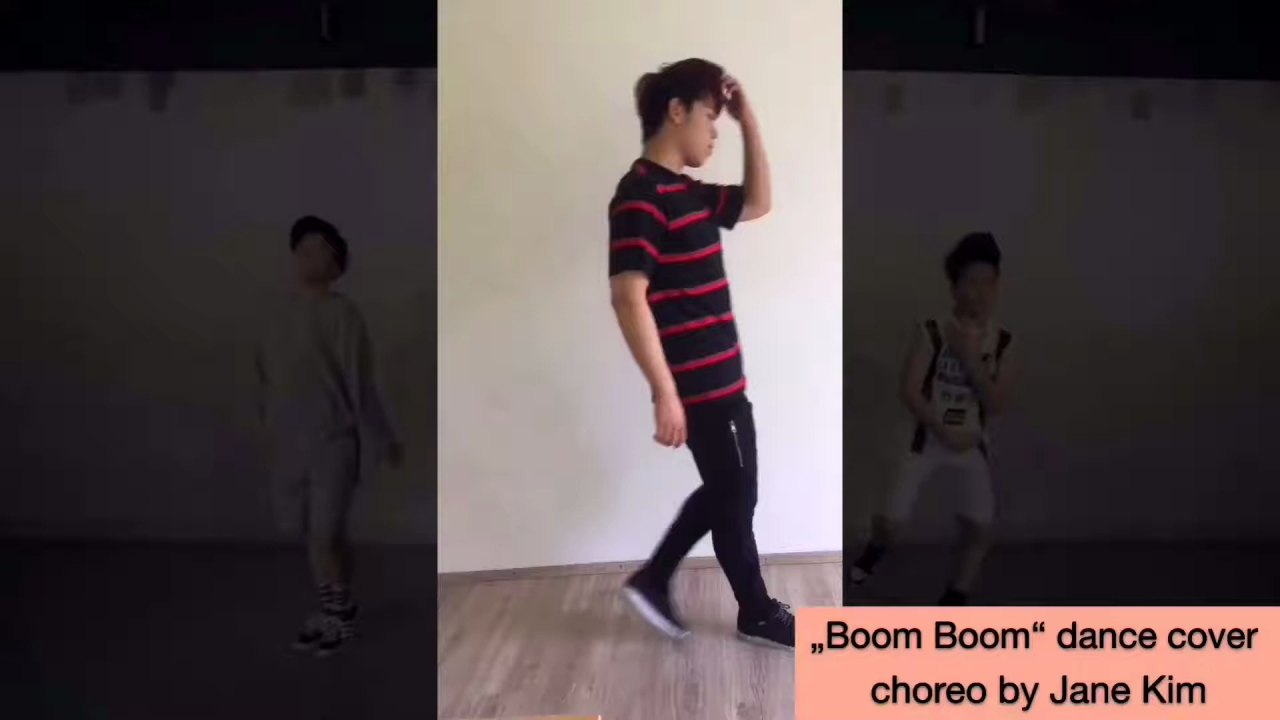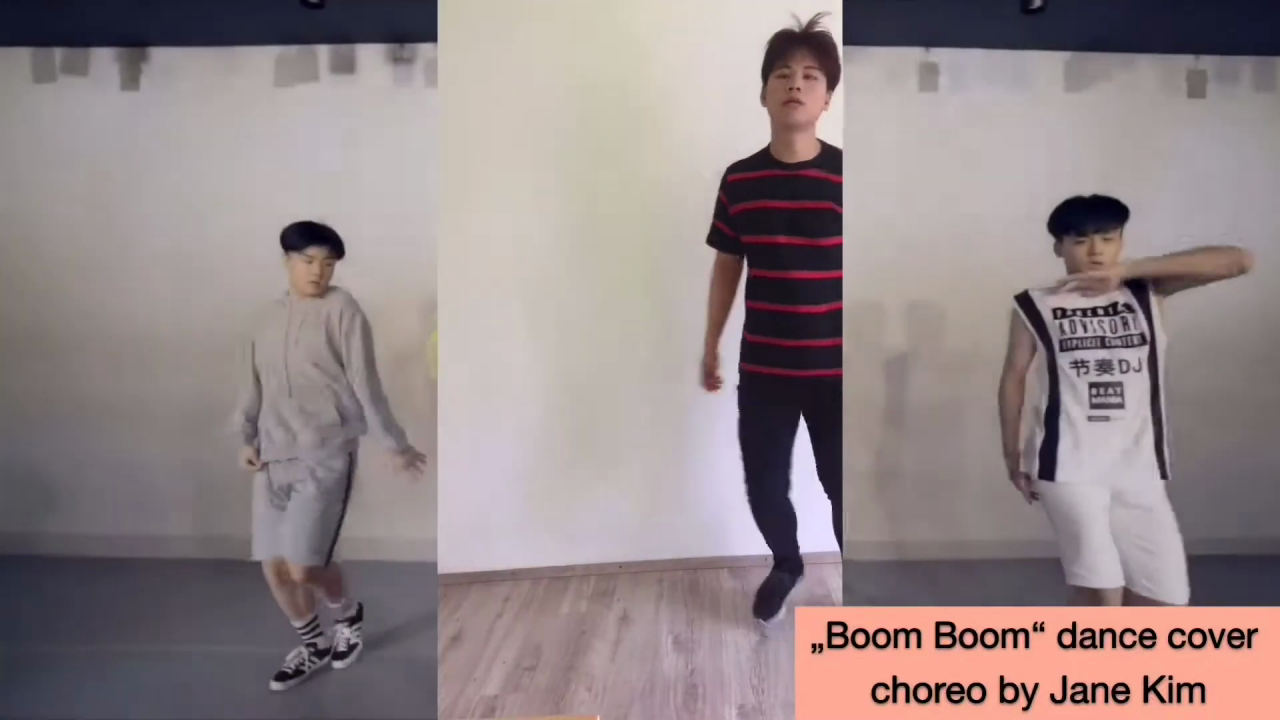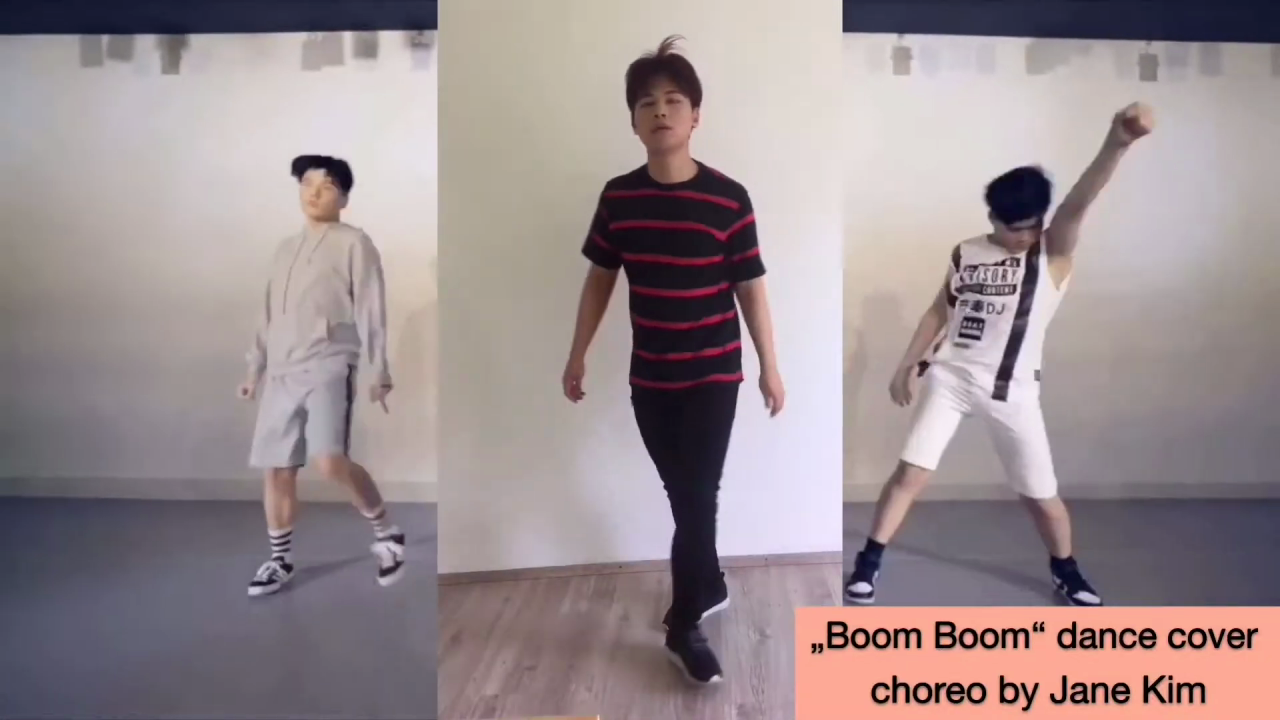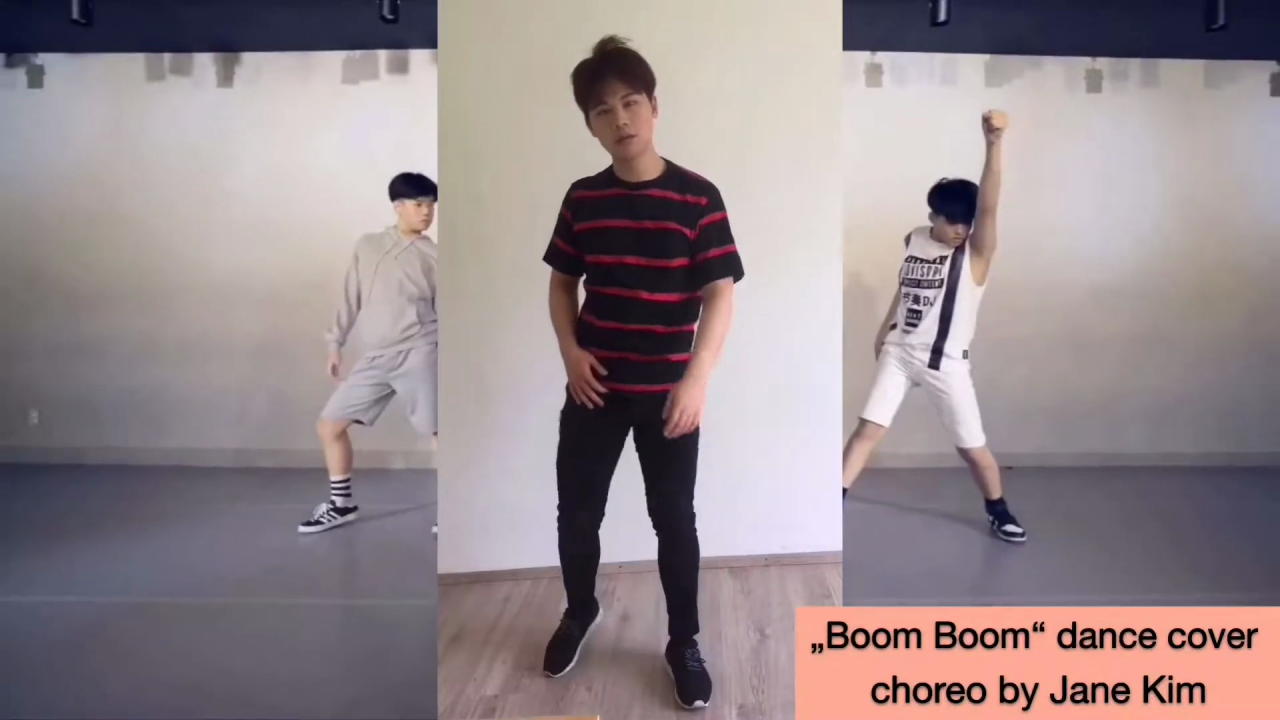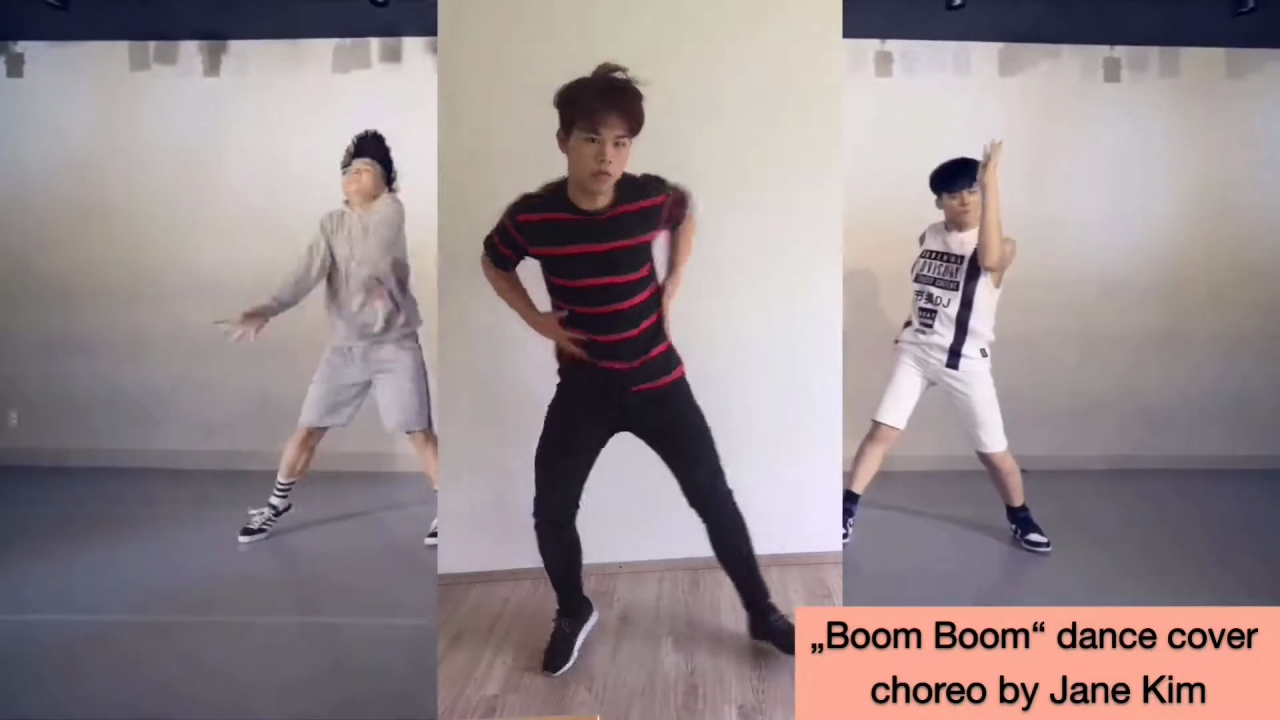
dt=1s
person 1, frame 1
left shoulder: (688, 192)
right shoulder: (641, 194)
left elbow: (759, 201)
right elbow: (628, 297)
left wrist: (748, 118)
right wrist: (662, 390)
left hip: (720, 377)
right hip: (701, 384)
left knee: (727, 490)
right knee: (736, 495)
left ankle: (653, 580)
right ankle: (756, 612)
person 1, frame 2
left shoulder: (848, 176)
right shoulder: (739, 181)
right wrist: (710, 347)
left hip: (833, 368)
right hip: (763, 367)
left knee: (842, 488)
right knee: (764, 486)
right ankle: (787, 563)
person 1, frame 3
left shoulder: (728, 197)
right shoulder: (618, 197)
left elbow: (751, 285)
right elbow: (600, 279)
left wrist: (769, 365)
right wrist: (578, 355)
left hip: (712, 374)
right hip: (650, 376)
left knee: (694, 495)
right knee: (685, 492)
left ankle: (686, 626)
right ankle: (709, 587)
person 1, frame 4
left shoulder: (697, 197)
right shoulder: (582, 199)
left elbow: (719, 295)
right elbow: (562, 283)
left wrist: (694, 381)
right wrist: (569, 352)
left hip: (666, 386)
right hip: (594, 383)
left knee: (673, 516)
right knee: (576, 512)
left ankle: (684, 644)
right ankle: (578, 611)
person 1, frame 5
left shoulder: (648, 194)
right shoulder: (535, 214)
left elbow: (681, 216)
right elbow: (494, 263)
left wrist: (664, 285)
right wrist: (542, 322)
left hip: (657, 381)
right hip: (584, 388)
left knee: (711, 498)
right knee: (551, 510)
left ankle: (763, 613)
right ankle: (574, 613)
person 2, frame 1
left shoulder: (1002, 342)
right shoulder: (932, 331)
left elbow: (997, 405)
right elbow: (909, 390)
left wrist: (973, 356)
right wrist: (939, 431)
left hip: (970, 441)
right hip: (925, 436)
left knee: (978, 525)
right knee: (893, 519)
left ankle: (954, 600)
right ankle: (875, 549)
person 2, frame 2
left shoulder: (1147, 289)
right shoulder: (1033, 306)
right elbow: (1014, 379)
left wrist: (1127, 270)
right wrist: (1013, 452)
left hip: (1138, 468)
right hip: (1067, 464)
left knee: (1167, 598)
right knee: (1102, 593)
person 2, frame 3
left shoulder: (1053, 250)
right shoulder: (965, 254)
left elbow: (1079, 201)
right elbow: (939, 311)
left wrist: (1119, 142)
right wrist: (907, 364)
left hip: (1011, 388)
right hip: (949, 376)
left knee: (1041, 493)
right knee: (911, 472)
left ankle: (1065, 570)
right ankle: (869, 563)
person 2, frame 4
left shoulder: (977, 252)
right shoulder: (914, 240)
left elbow: (988, 206)
left wrist: (994, 143)
right wrist: (885, 327)
left hip: (947, 361)
right hip: (899, 352)
left knee: (972, 446)
right knee: (869, 428)
left ankle: (999, 511)
person 2, frame 5
left shoulder: (1001, 246)
right shoulder: (929, 236)
left elbow: (988, 262)
left wrist: (990, 182)
right wrist: (907, 331)
left hip: (966, 361)
right hip: (915, 351)
left knee: (994, 452)
right knee: (882, 431)
left ankle: (1021, 520)
right ankle: (845, 512)
person 3, frame 1
left shoulder: (341, 313)
right shoulder: (287, 311)
left elbow: (358, 381)
right elbow: (265, 369)
left wrist: (381, 438)
right wrist: (268, 420)
left hip: (332, 442)
right hip: (288, 441)
left knee: (327, 534)
right knee: (307, 533)
left ankle: (343, 610)
right ankle: (327, 607)
person 3, frame 2
left shoulder: (342, 308)
right shoulder: (271, 318)
left elbow: (363, 381)
right elbow: (253, 384)
left wrist: (395, 441)
right wrist: (246, 438)
left hip: (326, 457)
right hip: (275, 459)
left knee: (302, 566)
right knee: (273, 567)
left ankle: (347, 614)
right ankle: (314, 645)
person 3, frame 3
left shoulder: (353, 243)
right shoulder: (289, 247)
left elbow: (371, 312)
left wrist: (378, 370)
right wrist: (253, 369)
left hip: (328, 368)
right hip: (281, 374)
left knee: (328, 462)
right knee: (274, 471)
left ankle: (385, 529)
right ankle: (281, 561)
person 3, frame 4
left shoulder: (433, 255)
right shoulder: (367, 246)
right elbow: (351, 298)
right wrist: (335, 343)
left hip: (419, 354)
right hip: (375, 357)
left knee: (440, 431)
right knee: (329, 424)
right ankle: (342, 505)
person 3, frame 5
left shoulder: (389, 209)
right shoulder: (332, 222)
left elbow: (385, 247)
right elbow: (308, 271)
left wrist: (378, 274)
right wrist: (267, 308)
left hip: (396, 345)
right hip: (345, 347)
left knee: (419, 432)
right knee: (308, 429)
right ankle: (276, 505)
